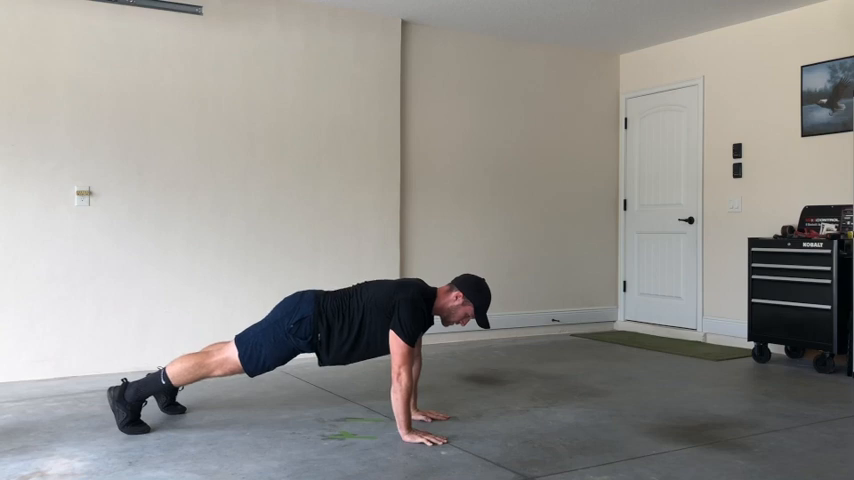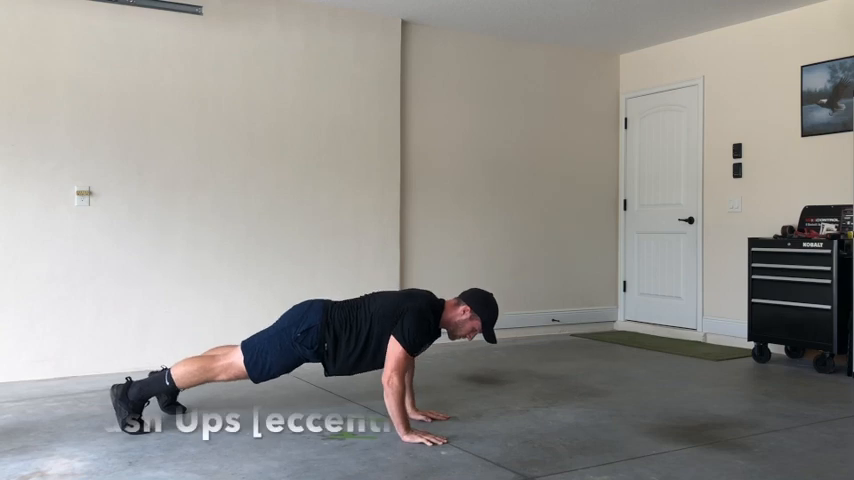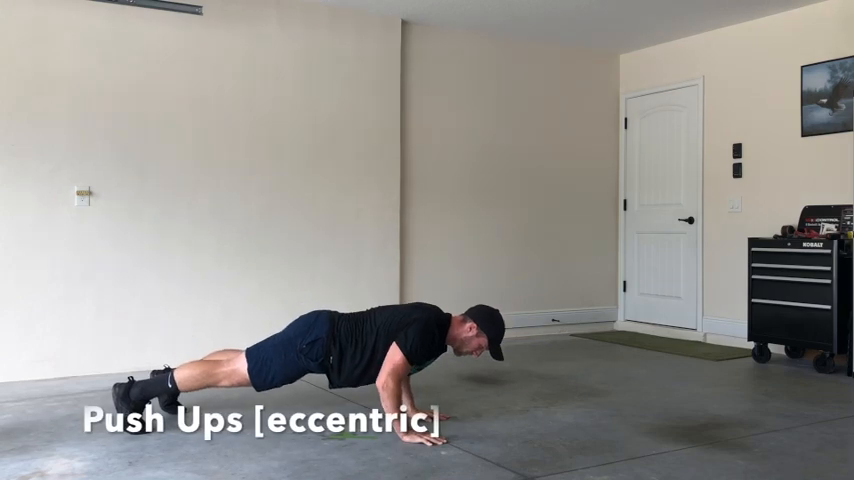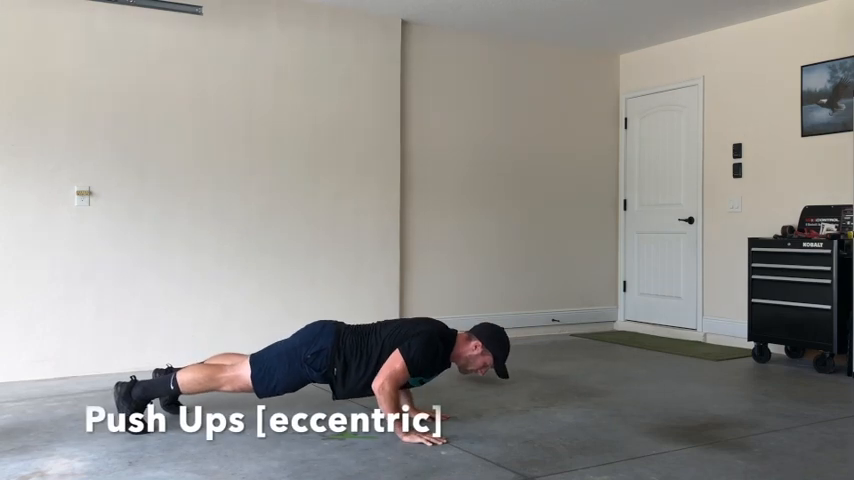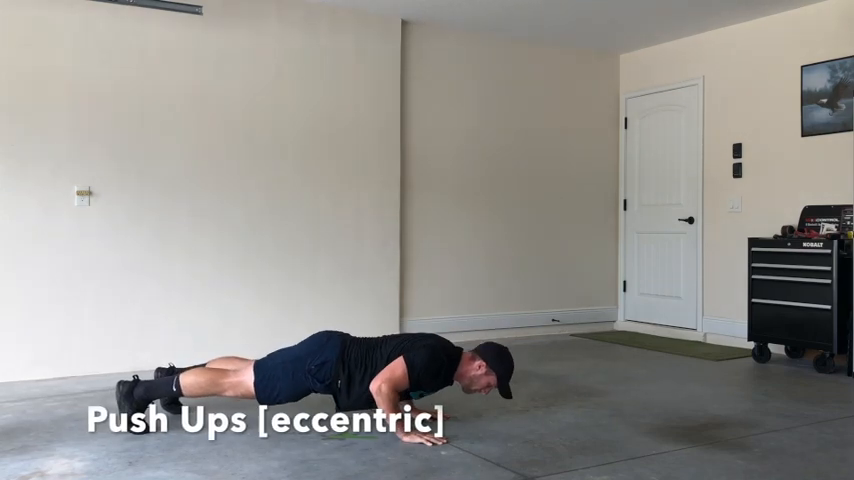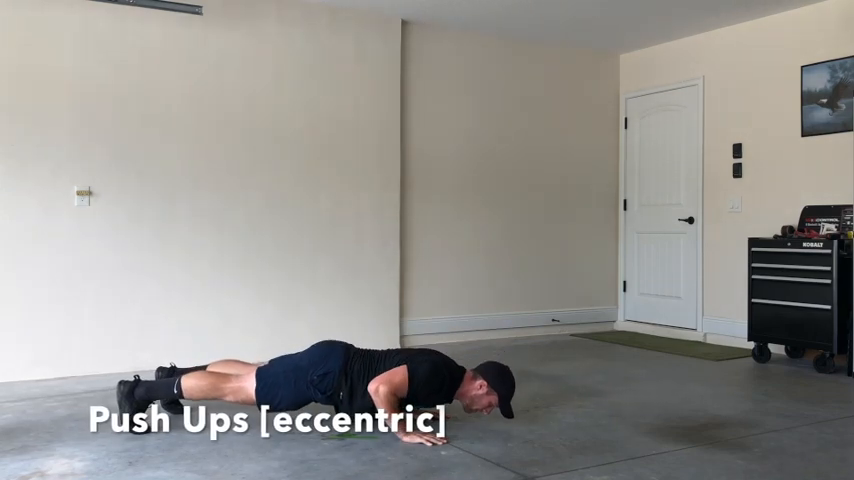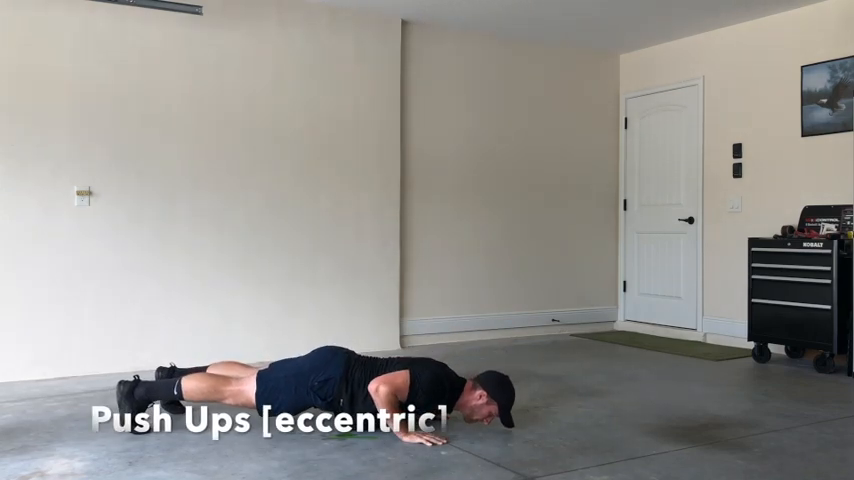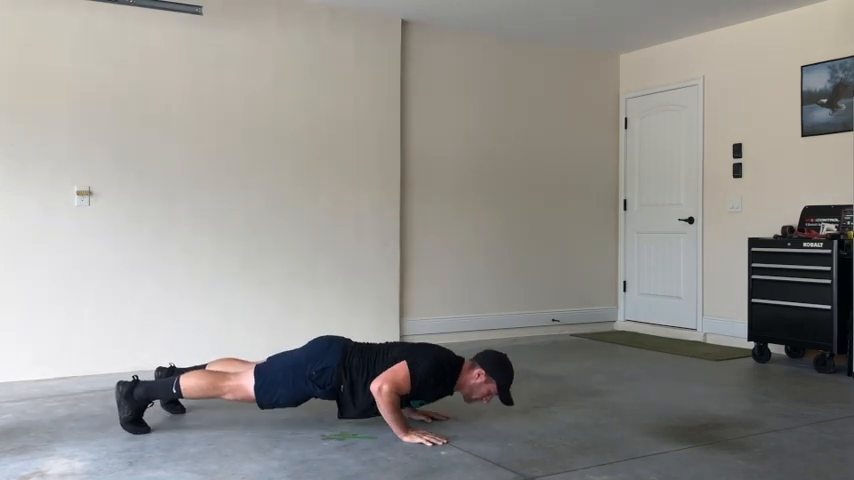
dt=0.5s
person 1, frame 1
left shoulder: (419, 300)
right shoulder: (413, 306)
left elbow: (413, 358)
right elbow: (400, 373)
left wrist: (414, 409)
right wrist: (405, 431)
left hip: (308, 319)
right hip: (304, 322)
left knee: (230, 353)
right knee: (222, 362)
left ankle: (164, 387)
right ankle: (130, 394)
person 1, frame 2
left shoulder: (426, 310)
right shoulder: (420, 317)
left elbow: (404, 359)
right elbow: (392, 377)
left wrist: (412, 409)
right wrist: (404, 431)
left hip: (315, 326)
right hip: (311, 331)
left knee: (237, 356)
right knee: (226, 366)
left ankle: (163, 383)
right ankle: (134, 392)
person 1, frame 3
left shoulder: (433, 325)
right shoulder: (427, 331)
left elbow: (398, 361)
right elbow: (385, 379)
left wrist: (412, 409)
right wrist: (403, 430)
left hip: (323, 337)
right hip: (318, 341)
left knee: (241, 361)
right knee: (230, 373)
left ankle: (167, 381)
right ankle: (135, 391)
person 1, frame 4
left shoulder: (437, 339)
right shoulder: (431, 344)
right elbow: (382, 383)
left wrist: (411, 409)
right wrist: (403, 431)
left hip: (326, 345)
right hip: (321, 352)
left knee: (244, 365)
right knee: (231, 378)
left ankle: (169, 376)
right ankle: (139, 391)
person 1, frame 5
left shoulder: (443, 356)
right shoulder: (436, 360)
right elbow: (380, 386)
left wrist: (413, 408)
right wrist: (403, 431)
left hip: (331, 356)
right hip: (325, 362)
left knee: (246, 369)
right knee: (234, 384)
left ankle: (172, 375)
right ankle: (138, 391)
person 1, frame 6
left shoulder: (443, 373)
right shoulder: (437, 376)
right elbow: (379, 387)
left wrist: (414, 409)
right wrist: (404, 431)
left hip: (333, 363)
right hip: (327, 372)
left knee: (249, 373)
right knee: (235, 389)
left ankle: (174, 375)
right ankle: (140, 391)
person 1, frame 7
left shoulder: (443, 383)
right shoulder: (437, 386)
right elbow: (380, 388)
left wrist: (418, 409)
right wrist: (405, 432)
left hip: (334, 368)
right hip: (328, 377)
left knee: (248, 377)
right knee: (234, 391)
left ankle: (173, 375)
right ankle: (139, 390)
person 1, frame 8
left shoulder: (445, 366)
right shoulder: (437, 369)
right elbow: (381, 386)
left wrist: (413, 408)
right wrist: (405, 431)
left hip: (335, 360)
right hip: (328, 368)
left knee: (249, 372)
right knee: (234, 386)
left ankle: (175, 374)
right ankle: (138, 391)
